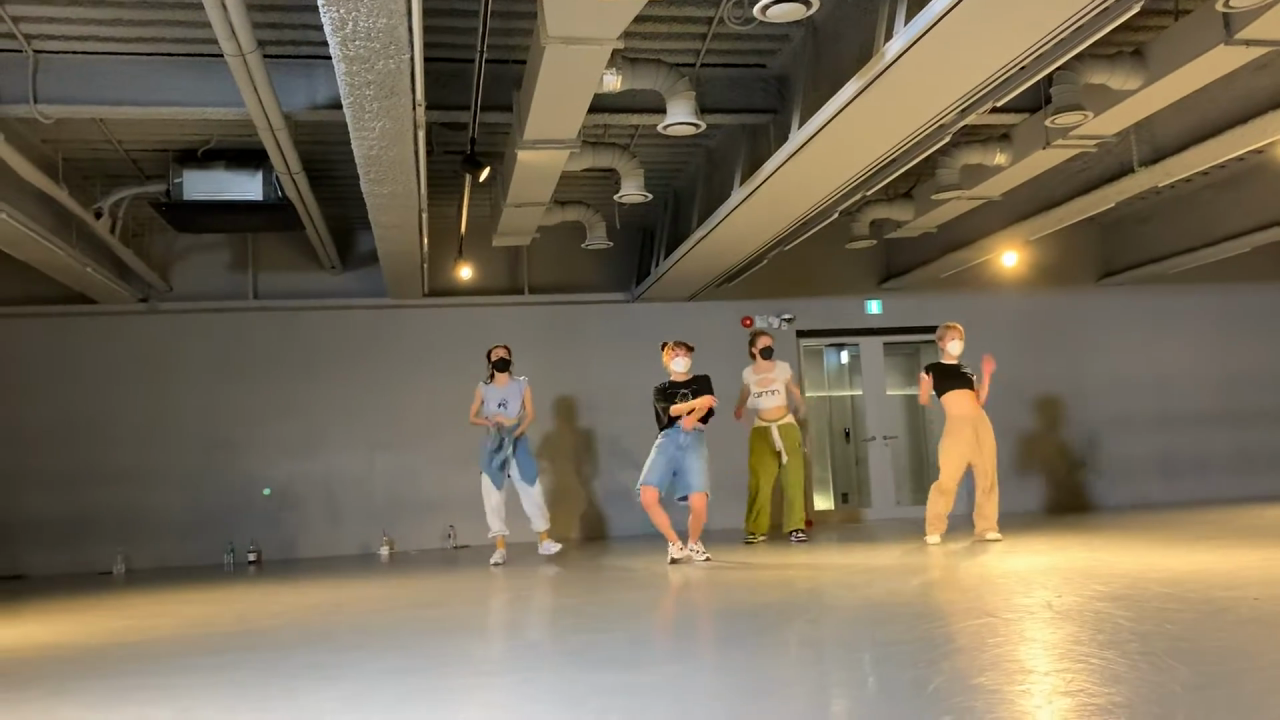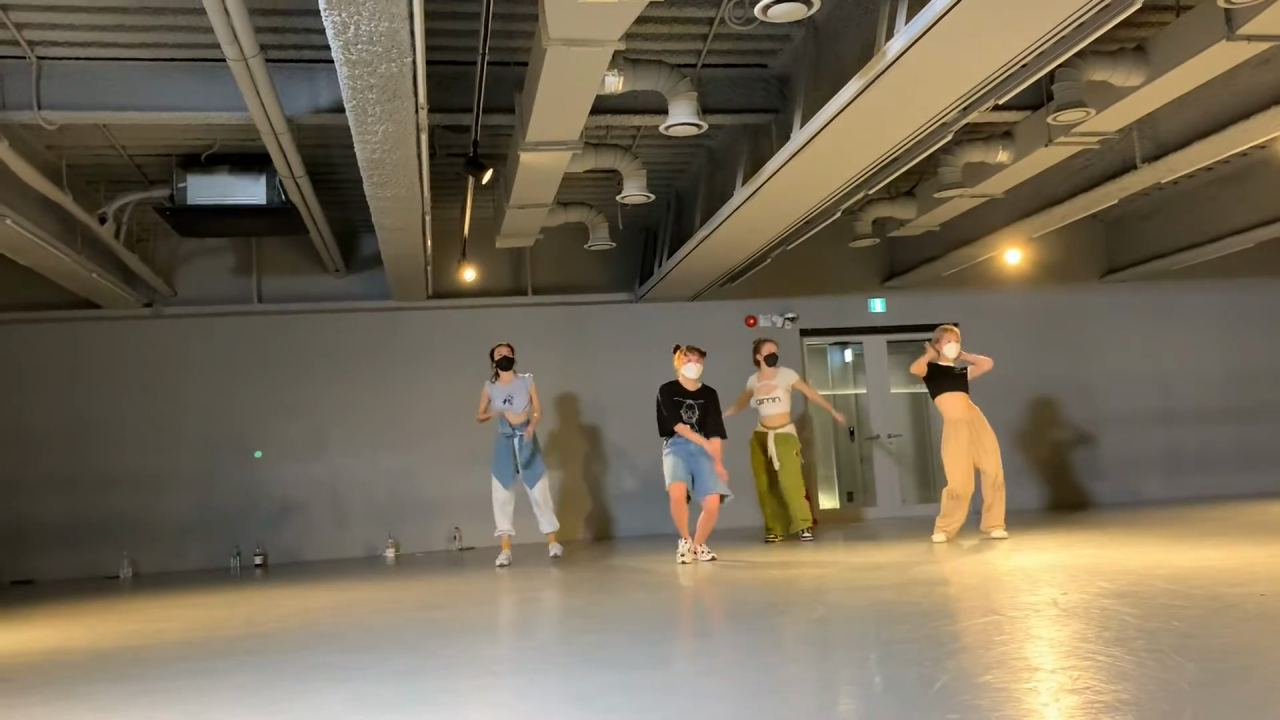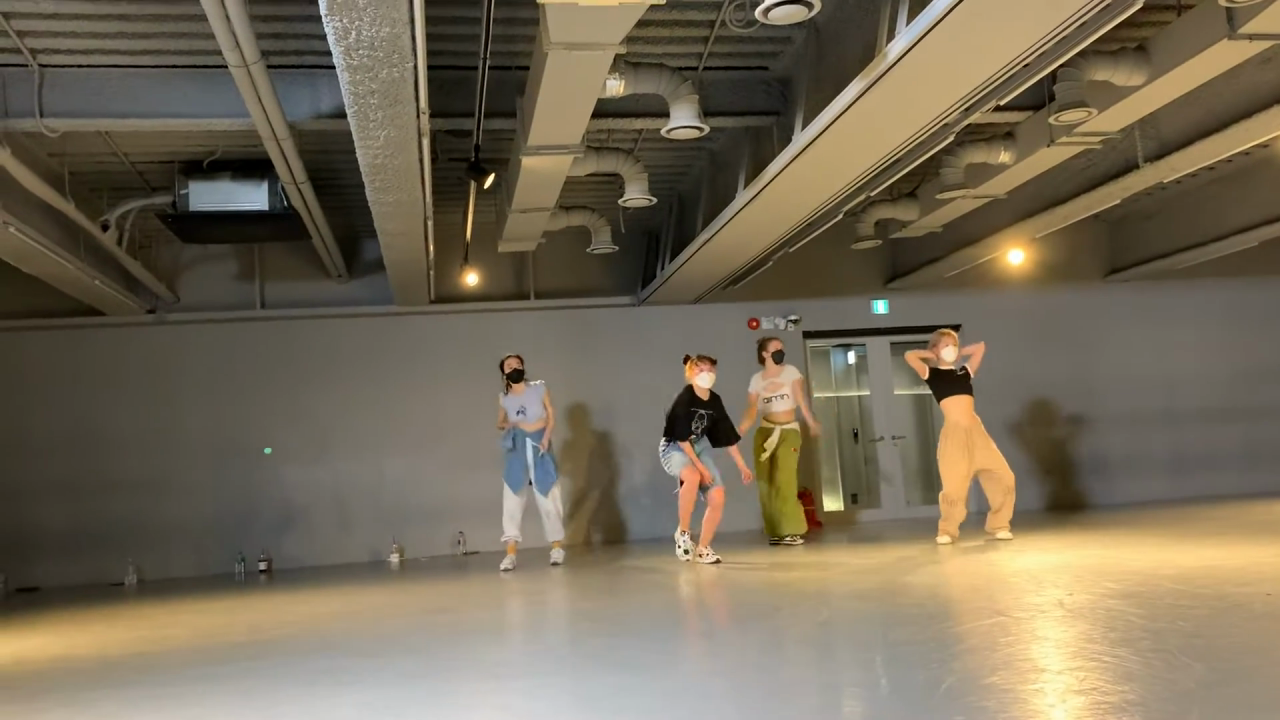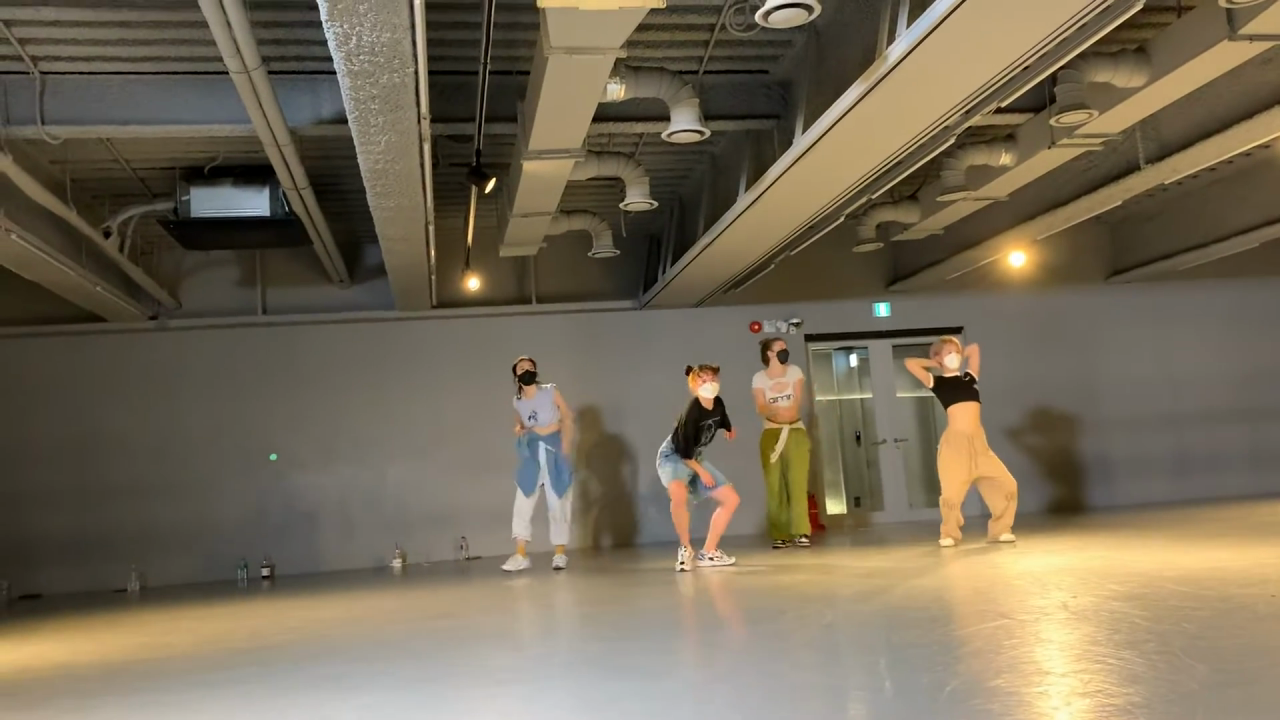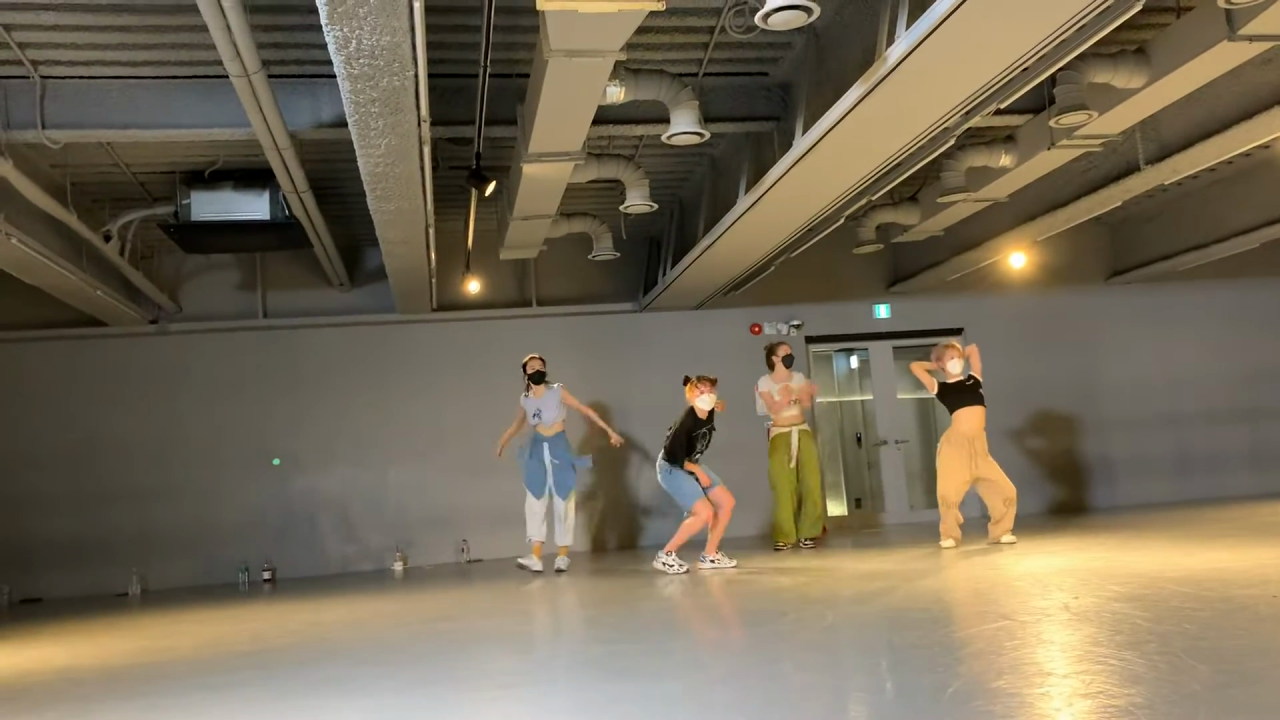
dt=0.2s
person 1, frame 1
left shoulder: (521, 384)
right shoulder: (483, 388)
left elbow: (530, 415)
right elbow: (471, 417)
left wrist: (518, 431)
right wrist: (486, 420)
left hip: (517, 440)
right hip: (495, 443)
left knee: (532, 491)
right knee: (493, 496)
left ankle: (545, 540)
right ankle: (500, 548)
person 1, frame 2
left shoulder: (527, 381)
right shoulder: (490, 387)
left elbow: (537, 411)
right elbow: (479, 416)
left wrist: (531, 428)
right wrist: (491, 414)
left hip: (525, 438)
right hip: (504, 441)
left knee: (538, 491)
right knee: (502, 495)
left ankle: (552, 542)
right ankle: (506, 549)
person 1, frame 3
left shoulder: (539, 389)
right shoulder: (504, 398)
left elbow: (550, 417)
right elbow: (500, 423)
left wrist: (546, 438)
right wrist: (505, 425)
left hip: (540, 446)
right hip: (518, 449)
left knee: (548, 500)
right knee: (512, 501)
left ankle: (556, 548)
right ankle: (510, 554)
person 1, frame 4
left shoulder: (550, 391)
right shoulder: (518, 400)
left elbow: (568, 418)
left wrist: (566, 443)
right wrist: (519, 429)
left hip: (554, 448)
right hip: (531, 450)
left knee: (557, 502)
right knee: (524, 501)
left ankle: (560, 553)
right ankle: (520, 555)
person 1, frame 5
left shoulder: (557, 392)
right shoulder: (525, 400)
left elbow: (585, 410)
right elbow: (518, 424)
left wrist: (609, 430)
right wrist: (502, 443)
left hip: (558, 448)
right hip: (537, 451)
left knee: (562, 503)
right knee: (535, 504)
left ankle: (562, 555)
right ankle: (535, 557)
person 2, frame 1
left shoulder: (966, 369)
right shoulder: (933, 369)
left elbow: (980, 398)
right elbow: (924, 398)
left wrist: (986, 375)
right wrist: (925, 390)
left hip: (979, 422)
right hip: (956, 425)
left knee: (987, 477)
right knee: (948, 479)
left ankle: (987, 527)
right ankle: (934, 529)
person 2, frame 2
left shoulder: (963, 371)
right shoulder: (930, 369)
left elbow: (988, 364)
right elbow: (914, 369)
left wrist: (962, 356)
right wrist: (930, 355)
left hip: (977, 422)
right hip: (954, 428)
left knee: (994, 474)
right knee: (959, 483)
left ankle: (993, 524)
right ankle: (944, 529)
person 2, frame 3
left shoulder: (964, 372)
right shoulder: (931, 374)
left elbow: (980, 347)
right elbow: (909, 356)
left wrist: (958, 354)
right wrist: (930, 356)
left hip: (976, 432)
right hip: (953, 434)
left knee: (1004, 478)
right knee: (953, 489)
left ankle: (998, 526)
right ankle: (947, 531)
person 2, frame 4
left shoulder: (969, 377)
right shoulder: (936, 382)
left elbow: (974, 348)
right elbow: (909, 363)
left wrist: (959, 359)
right wrist: (934, 363)
left hip: (978, 441)
right hip: (954, 441)
left knee: (1007, 485)
right knee: (951, 493)
left ankle: (1000, 530)
right ankle: (949, 534)
person 2, frame 5
left shoulder: (973, 380)
right shoulder: (940, 388)
left elbow: (973, 348)
right elbow: (915, 366)
right wrist: (936, 366)
left hip: (978, 445)
right hip: (955, 443)
left knee: (1006, 490)
right knee: (948, 492)
left ankle: (1000, 531)
right ankle: (949, 535)
person 3, frame 1
left shoulder: (702, 381)
right shoulder: (661, 389)
left elbow: (707, 404)
right elbow: (671, 410)
left wrist: (693, 415)
right wrist: (696, 401)
left hip: (693, 440)
right hip: (667, 440)
left knee: (699, 503)
right knee: (647, 496)
left ankle: (693, 543)
right ankle: (675, 543)
person 3, frame 2
left shoulder: (709, 394)
right shoulder: (667, 390)
left elbow: (715, 429)
right elbow: (675, 424)
left wrist: (719, 462)
right wrist: (704, 442)
left hip: (702, 450)
right hip: (675, 447)
left knee: (712, 503)
right knee: (677, 492)
left ankle: (698, 545)
right ankle: (685, 539)
person 3, frame 3
left shoulder: (715, 400)
right shoulder: (685, 397)
left elbow: (726, 435)
right elbow: (679, 436)
left wrist: (742, 465)
right wrist: (698, 465)
left hip: (698, 448)
right hip: (674, 448)
left knee: (717, 497)
right knee: (692, 477)
left ankle: (703, 549)
right ankle: (683, 532)
person 3, frame 4
left shoulder: (717, 403)
right shoulder: (692, 411)
right elbow: (683, 450)
left wrist: (729, 430)
right wrist: (701, 471)
left hip: (695, 459)
right hip: (672, 457)
left knee: (731, 499)
right knee: (678, 492)
left ankle: (708, 552)
right ankle: (685, 548)
person 3, frame 5
left shoulder: (709, 412)
right shoulder: (686, 421)
right elbow: (674, 456)
right wrist: (698, 470)
left hip: (691, 465)
right hip: (671, 468)
left knee: (727, 502)
right knee: (705, 513)
left ankle: (710, 555)
right ankle: (666, 555)
person 4, frame 1
left shoulder: (782, 367)
right shoulder: (748, 373)
left elbow: (793, 391)
left wrist: (800, 407)
right wrist: (739, 410)
left hip: (785, 426)
right hip: (760, 429)
left knee: (793, 477)
right knee: (759, 479)
left ankle: (796, 527)
right ankle: (756, 529)
person 4, frame 2
left shoulder: (786, 374)
right shoulder: (753, 380)
left elbow: (811, 394)
right elbow: (741, 402)
left wrist: (833, 412)
right wrist: (721, 416)
left hip: (784, 434)
right hip: (761, 435)
left knee: (789, 481)
right knee: (764, 484)
left ankle: (803, 525)
right ankle: (775, 529)
person 4, frame 3
left shoulder: (791, 371)
right shoulder: (756, 380)
left elbow: (800, 398)
right elbow: (752, 408)
left wrist: (810, 421)
right wrist: (743, 426)
left hip: (789, 430)
right hip: (765, 432)
left knee: (784, 480)
right knee: (766, 483)
left ankle: (793, 530)
right ankle: (776, 532)
person 4, frame 4
left shoulder: (794, 371)
right shoulder: (759, 378)
left elbow: (799, 399)
right elbow: (761, 408)
left wrist: (788, 410)
right wrist: (773, 411)
left hip: (795, 430)
right hip: (771, 432)
left knee: (798, 481)
right knee: (774, 484)
left ankle: (800, 532)
right ankle: (780, 534)
person 4, frame 5
left shoulder: (799, 377)
right shoulder: (764, 382)
left elbow: (807, 403)
right elbow: (773, 409)
left wrist: (800, 395)
right wrist: (791, 395)
left hip: (803, 433)
right hip: (779, 435)
left knee: (811, 484)
right knee: (783, 488)
left ankle: (807, 534)
right ankle: (784, 537)
